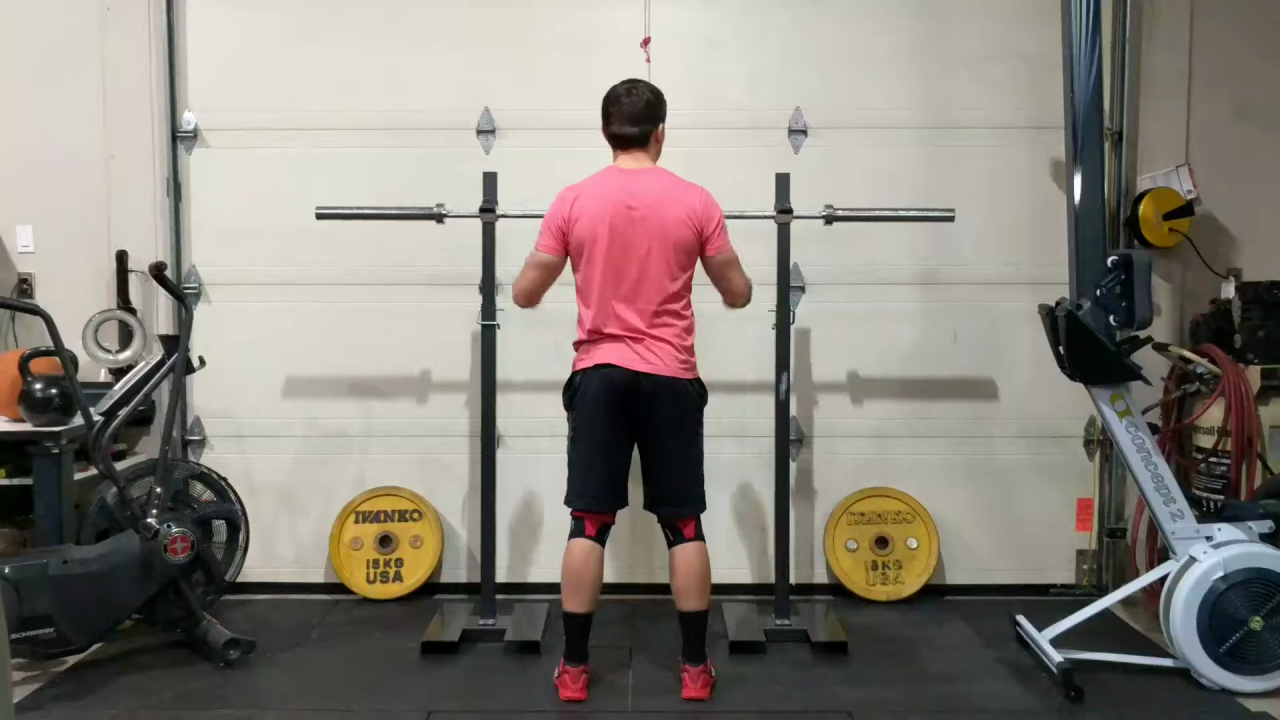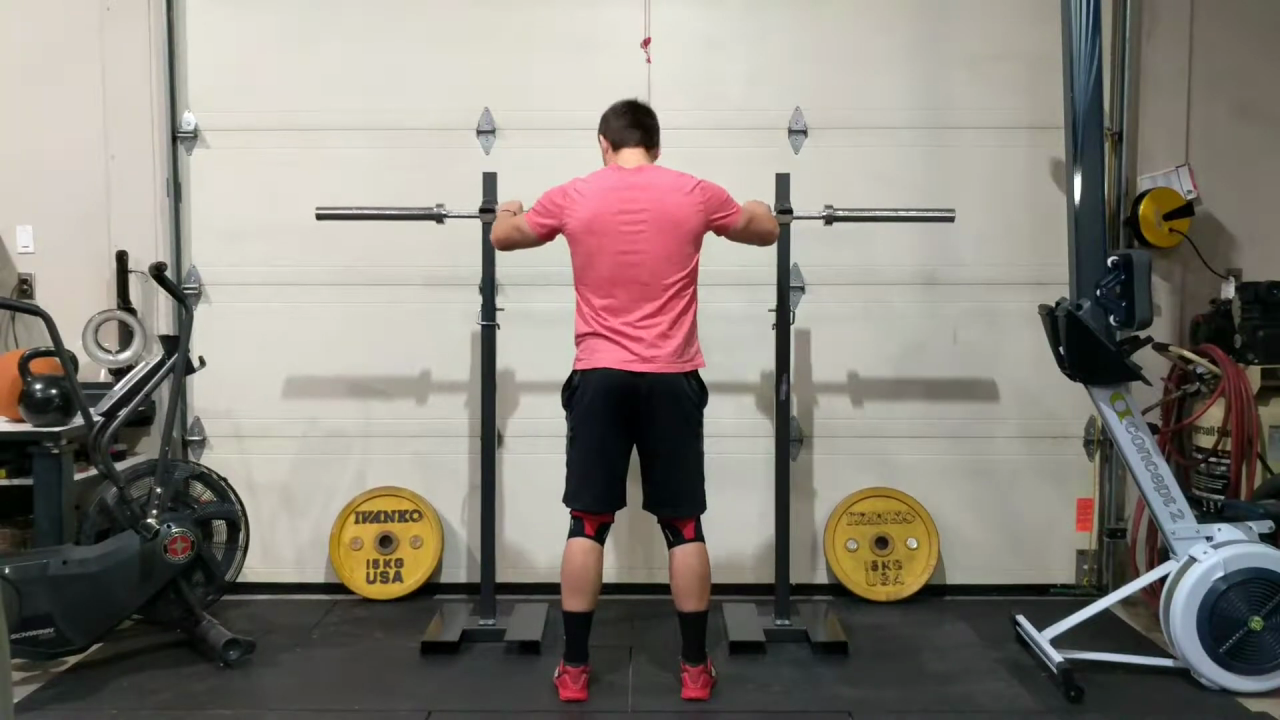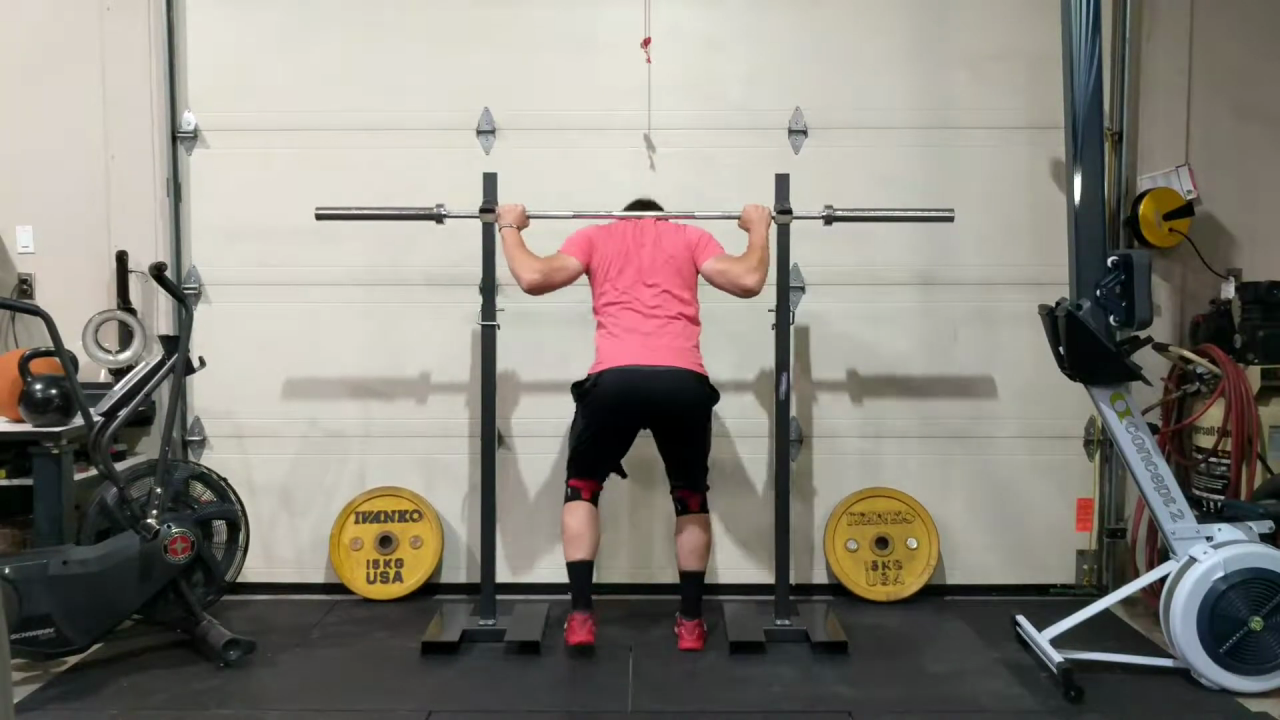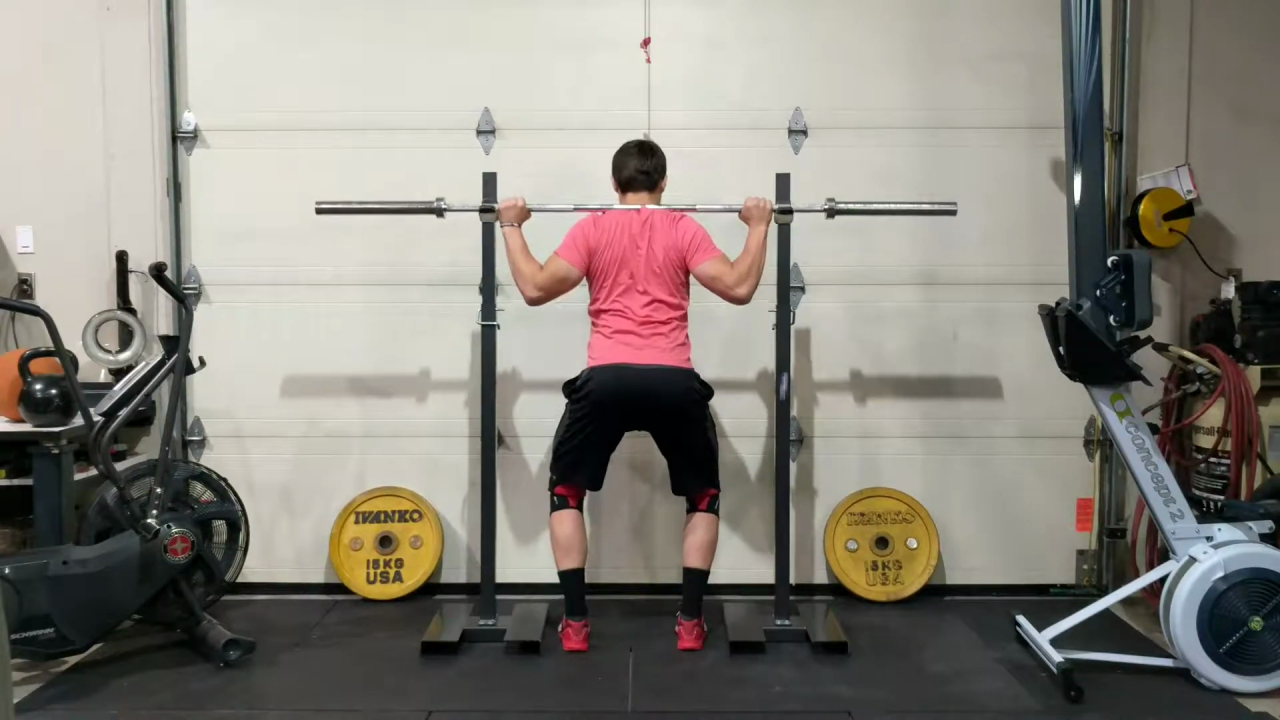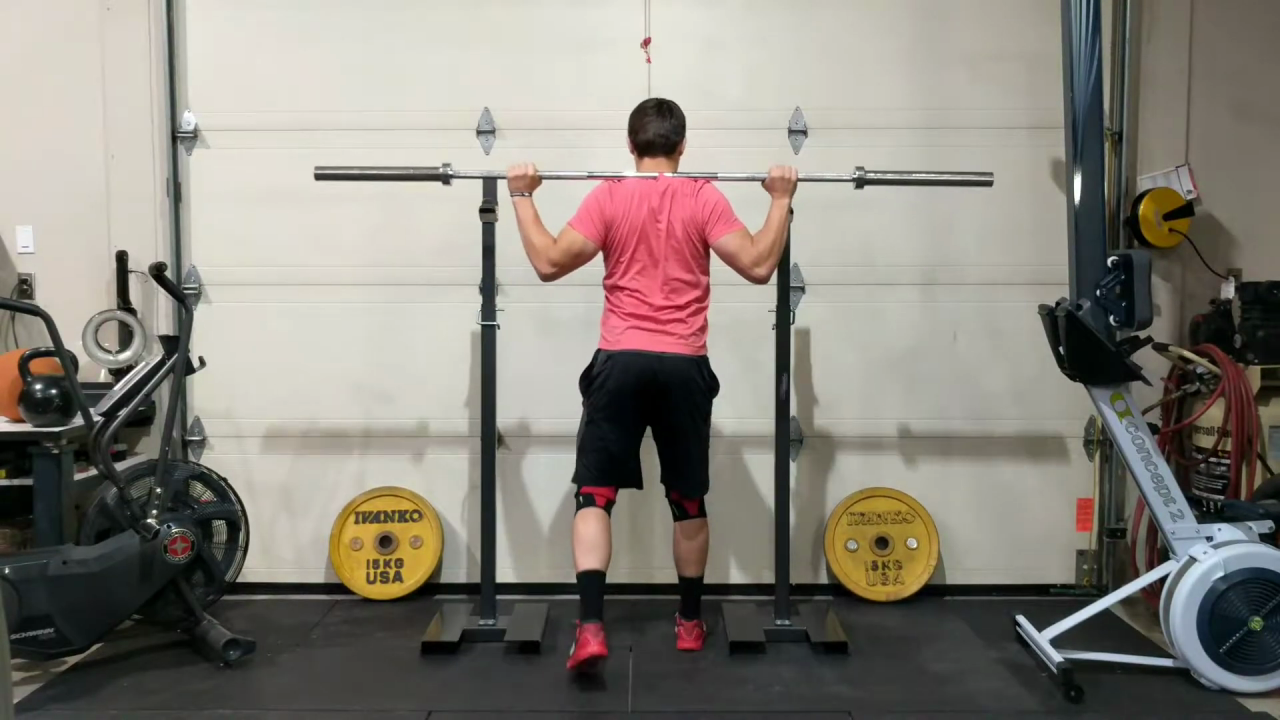
dt=1s
person 1, frame 1
left shoulder: (573, 201)
right shoulder: (695, 202)
left elbow: (524, 293)
right elbow: (738, 294)
left wrist: (541, 275)
right wrist: (730, 278)
left hip: (599, 377)
right hip: (672, 380)
left knee: (589, 525)
right knee: (684, 526)
left ankle: (574, 668)
right ankle: (695, 668)
person 1, frame 2
left shoulder: (573, 197)
right shoulder: (695, 195)
left elbow: (504, 237)
right elbow: (765, 232)
left wrist: (507, 213)
right wrist: (757, 209)
left hip: (599, 378)
right hip: (672, 380)
left knee: (587, 525)
right knee: (683, 527)
left ankle: (574, 667)
right ankle: (695, 667)
person 1, frame 3
left shoulder: (595, 237)
right shoulder: (689, 236)
left elbow: (533, 278)
right elbow: (749, 281)
left wrist: (509, 227)
right wrist: (758, 228)
left hip: (615, 379)
right hip: (683, 381)
left knee: (581, 488)
right knee: (691, 498)
left ankle: (581, 615)
right ankle: (690, 622)
person 1, frame 4
left shoulder: (591, 230)
right shoulder: (684, 229)
left elbow: (535, 288)
right elbow: (739, 288)
left wrist: (511, 226)
right wrist: (759, 227)
left hip: (605, 380)
right hip: (673, 381)
left knee: (565, 493)
right knee: (703, 497)
left ankle: (575, 622)
right ankle: (690, 621)
person 1, frame 5
left shoulder: (607, 197)
right shoulder: (704, 198)
left elbow: (549, 263)
right elbow: (759, 265)
left wrist: (521, 195)
right wrist: (781, 198)
left hip: (620, 363)
right hip: (684, 366)
left knee: (594, 494)
right knee: (688, 500)
left ankle: (590, 626)
right ankle: (689, 622)
